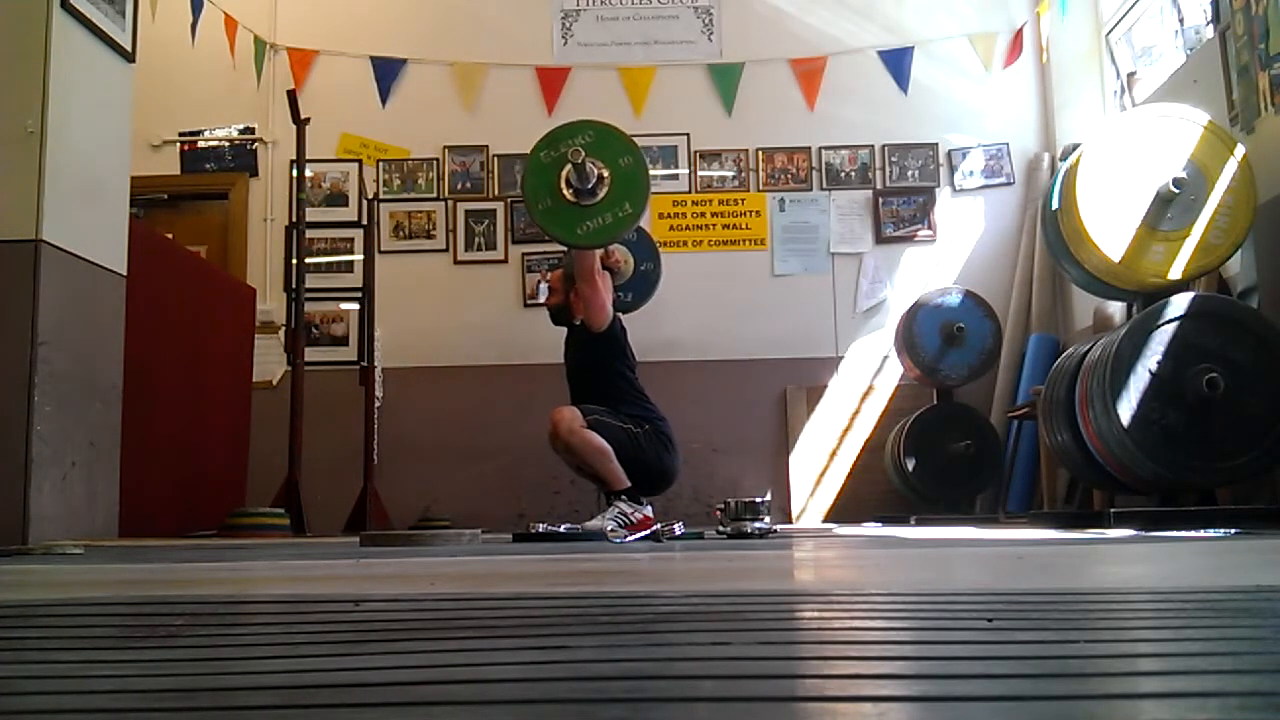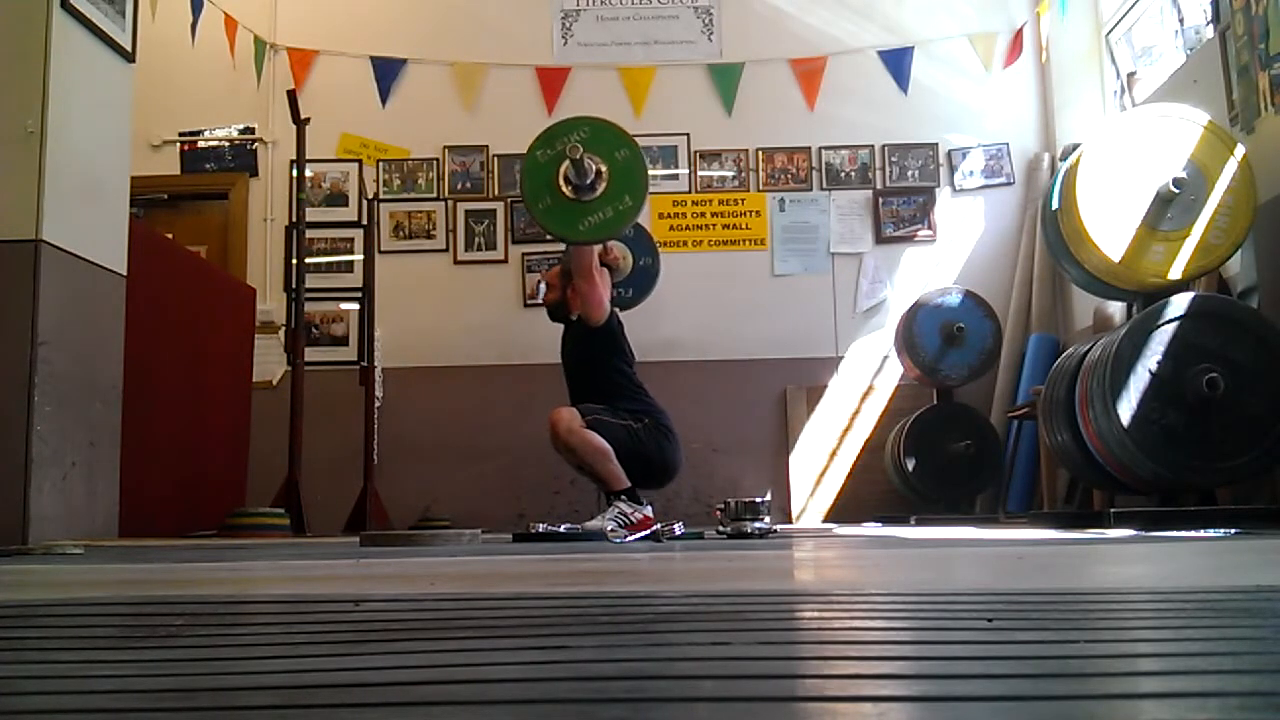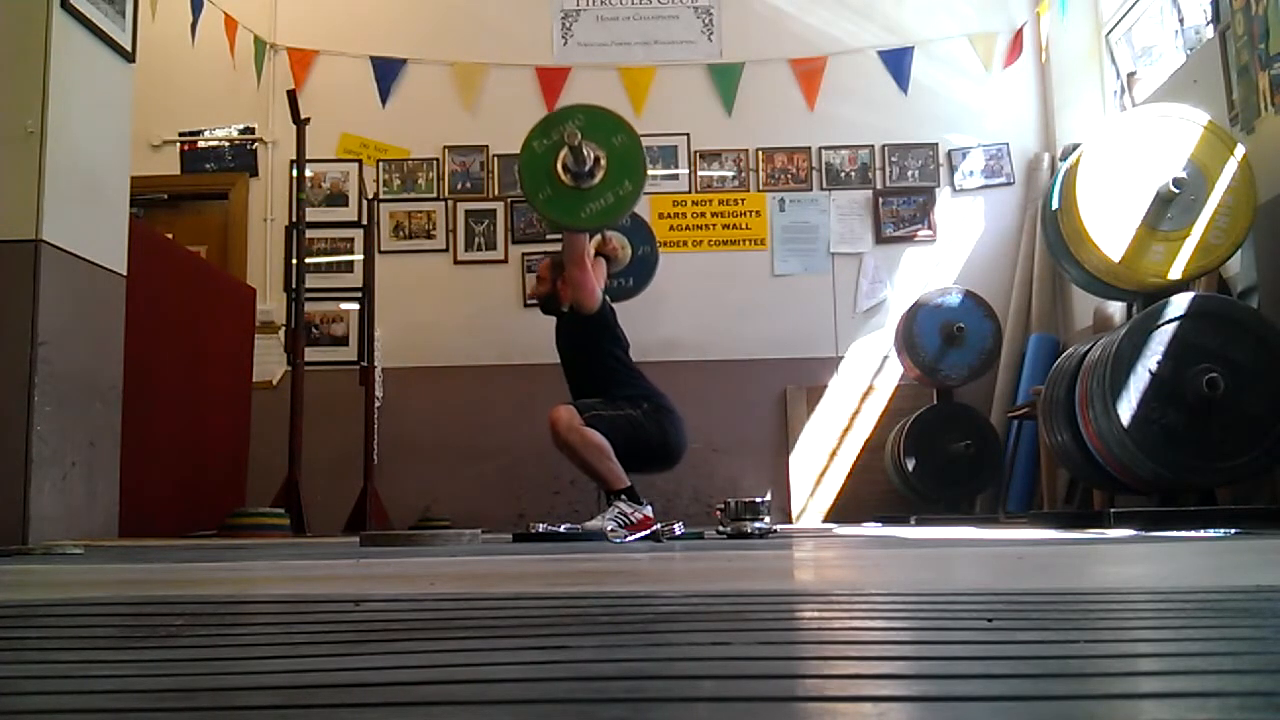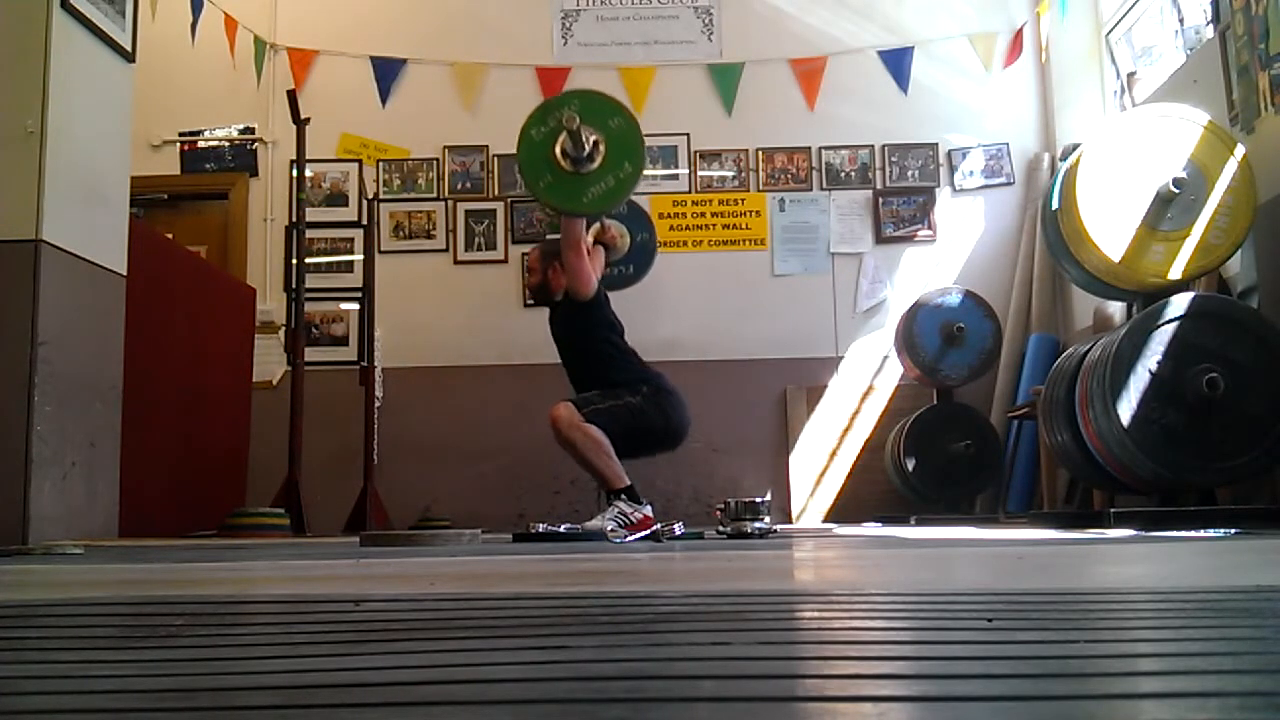
dt=0.1s
person 1, frame 1
left shoulder: (598, 329)
right shoulder: (582, 332)
left elbow: (588, 279)
right elbow: (598, 279)
right wrist: (607, 266)
left hip: (653, 451)
right hip: (646, 453)
left knee: (565, 420)
right knee: (563, 435)
left ankle: (631, 506)
right ankle: (627, 503)
person 1, frame 2
left shoulder: (596, 324)
right shoulder: (580, 328)
left elbow: (586, 274)
right elbow: (596, 277)
right wrist: (605, 263)
left hip: (654, 444)
right hip: (645, 447)
left knee: (565, 421)
right knee: (565, 435)
left ankle: (631, 505)
right ankle: (626, 503)
person 1, frame 3
left shoulder: (587, 313)
right shoulder: (573, 318)
left elbow: (578, 262)
right elbow: (592, 270)
right wrist: (602, 254)
left hip: (656, 426)
right hip: (654, 431)
left knee: (564, 418)
right knee: (571, 431)
left ankle: (631, 506)
right ankle: (628, 505)
person 1, frame 4
left shoulder: (581, 300)
right shoulder: (568, 307)
left elbow: (573, 247)
right elbow: (591, 263)
right wrist: (600, 242)
left hip: (658, 409)
right hip: (653, 414)
left knee: (565, 416)
right knee: (573, 428)
left ankle: (631, 505)
right ankle: (627, 504)
